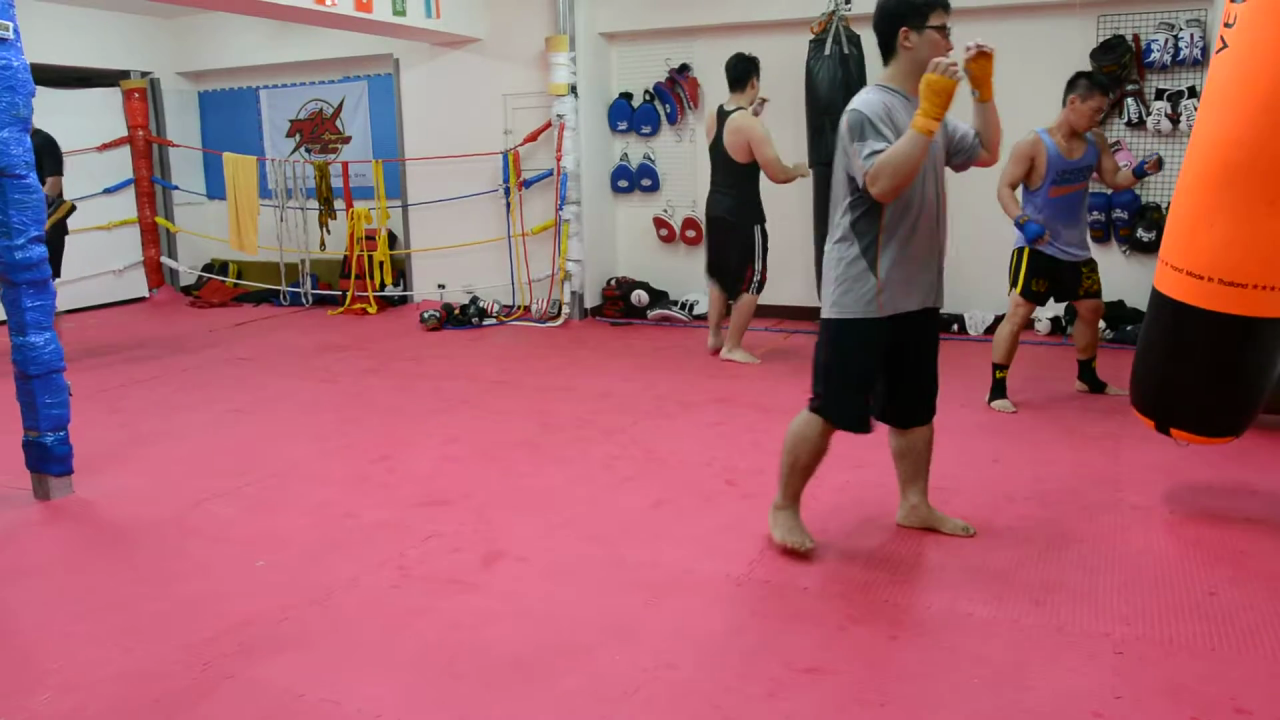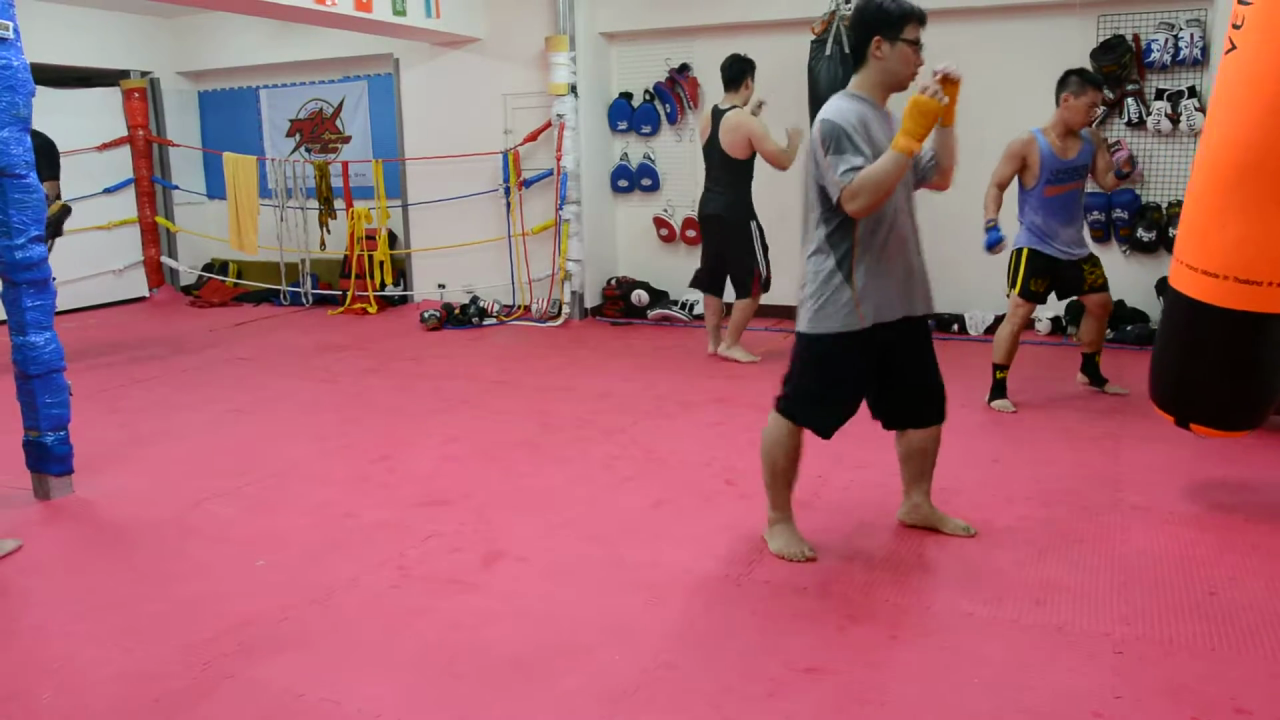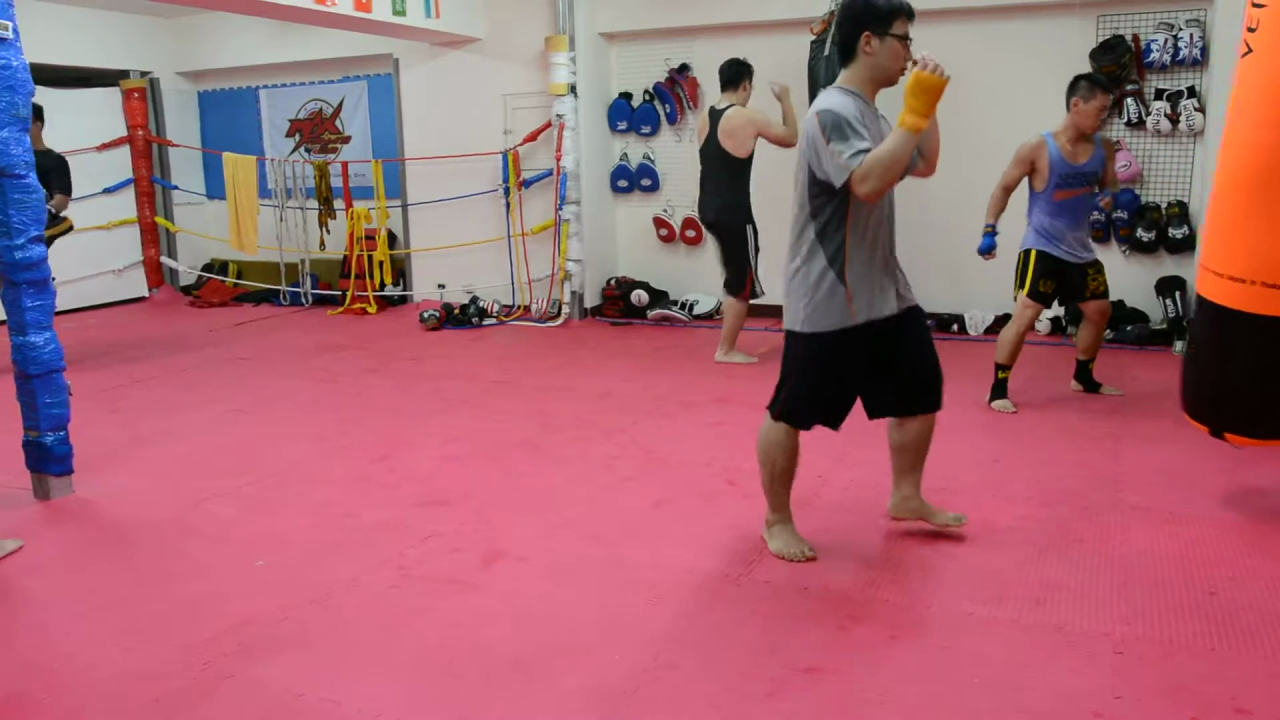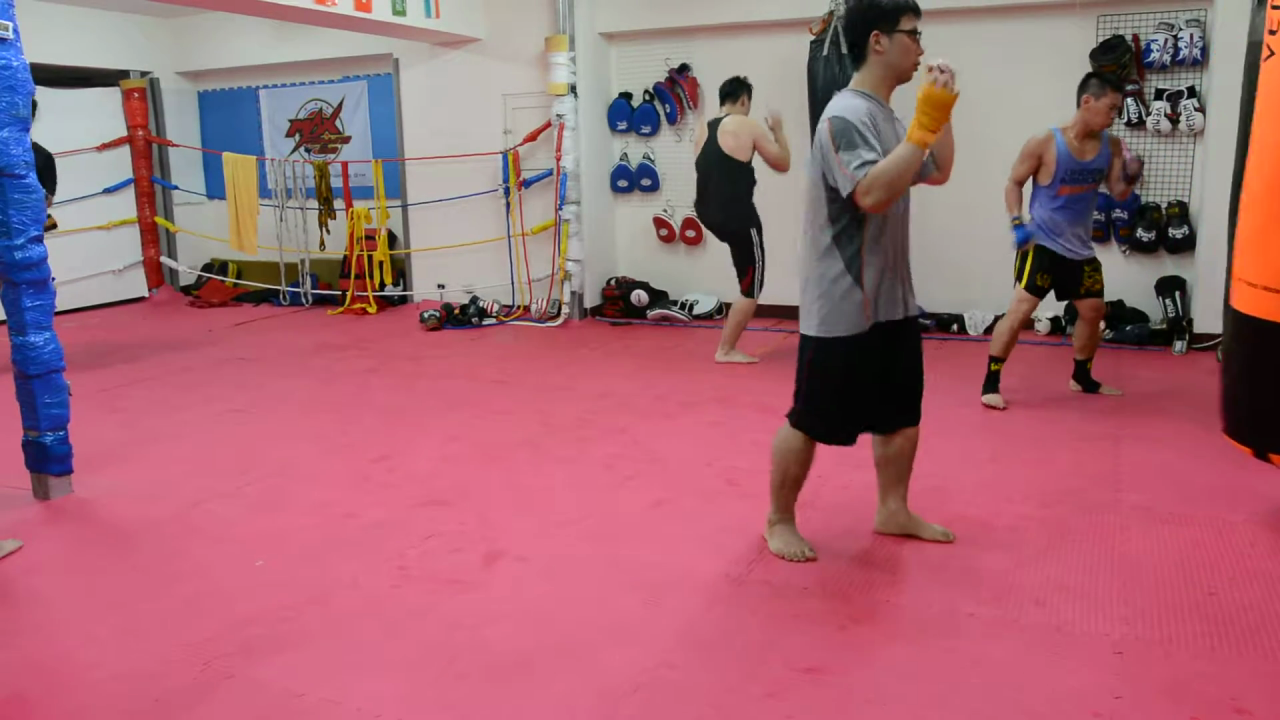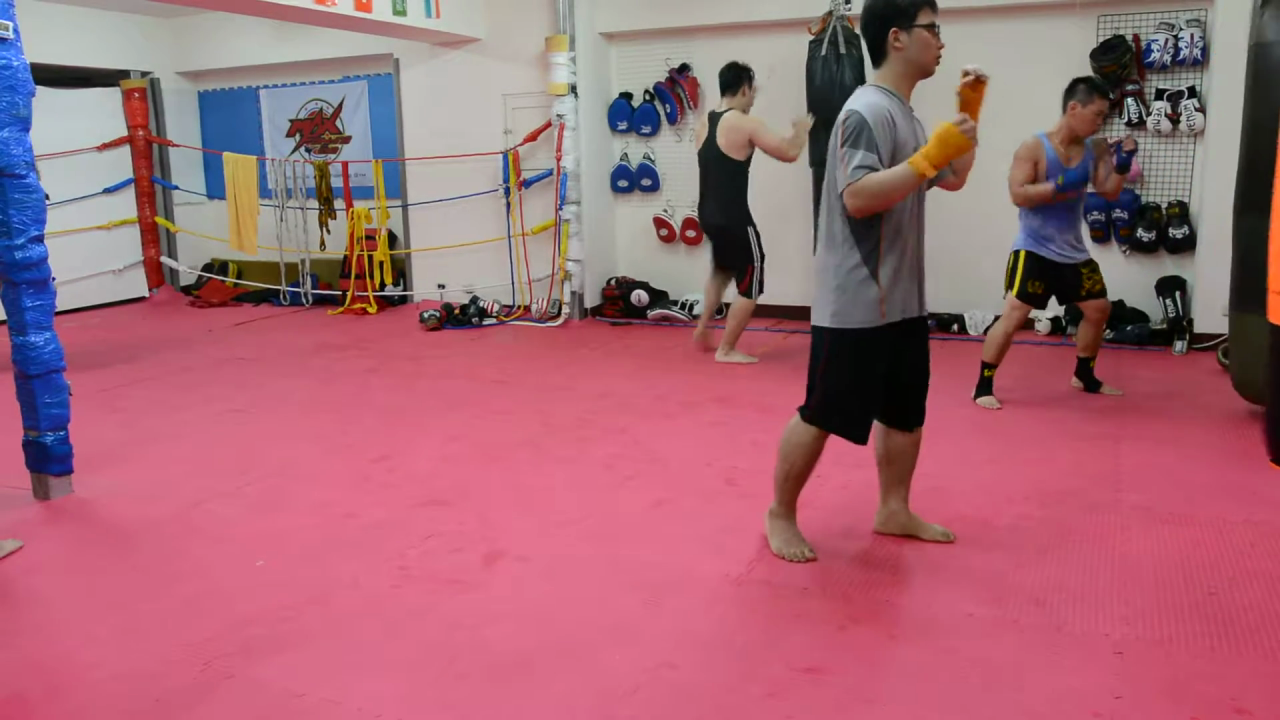
dt=0.2s
person 1, frame 1
left shoulder: (925, 109)
right shoulder: (867, 109)
left elbow: (986, 153)
right elbow: (883, 184)
left wrist: (983, 88)
right wrist: (929, 114)
left hip: (915, 293)
right hip: (862, 296)
left knee: (915, 408)
right knee: (831, 408)
left ankle: (915, 505)
right ankle: (784, 508)
person 1, frame 2
left shoulder: (888, 120)
right shoulder: (838, 120)
left elbow: (938, 178)
right elbow: (858, 200)
left wrist: (944, 116)
right wrist: (910, 135)
left hip: (900, 301)
right hip: (839, 304)
left knee: (924, 407)
right knee: (796, 412)
left ankle: (917, 503)
right ankle: (778, 519)
person 1, frame 3
left shoulder: (871, 114)
right shoulder: (832, 112)
left elbow: (923, 165)
right elbow: (868, 183)
left wrist: (929, 107)
right wrist: (915, 113)
left hip: (884, 292)
right hip: (827, 301)
left knee: (920, 393)
right knee: (791, 411)
left ankle: (907, 498)
right ankle: (778, 520)
person 1, frame 4
left shoulder: (885, 115)
right shoulder: (846, 117)
left elbow: (937, 173)
right elbow: (869, 194)
left wrist: (942, 112)
right wrist: (923, 125)
left hip: (892, 300)
right hip: (842, 307)
left knee: (900, 412)
right knee: (811, 420)
left ankle: (893, 511)
right ankle: (779, 520)
person 1, frame 5
left shoulder: (906, 114)
right shoulder: (865, 111)
left elbow: (951, 179)
right elbow: (857, 197)
left wrist: (966, 114)
right wrist: (931, 155)
left hip: (902, 299)
right hip: (854, 302)
left knee: (905, 412)
right knee: (822, 413)
left ankle: (894, 511)
right ankle: (780, 515)
person 2, frame 1
left shoulder: (1095, 142)
right shoulder: (1033, 145)
left elbow: (1115, 180)
right elbow: (1005, 187)
left wrist: (1142, 170)
right wrist: (1023, 223)
left hip: (1076, 250)
right hip: (1037, 248)
left knee: (1091, 310)
right knee: (1018, 314)
left ankle: (1087, 378)
right ankle: (997, 390)
person 2, frame 2
left shoulder: (1092, 141)
right shoulder: (1026, 145)
left elbow: (1106, 182)
right elbow: (996, 186)
left wrist: (1120, 174)
right wrist: (992, 225)
left hip: (1075, 247)
right hip: (1035, 246)
left knee: (1101, 304)
right knee: (1018, 314)
left ankle: (1090, 372)
right ankle: (997, 390)
person 2, frame 3
left shoulder: (1104, 148)
right shoulder: (1036, 148)
left elbow: (1109, 188)
right elbow: (1004, 188)
left wrist: (1108, 199)
right wrist: (990, 231)
left hip: (1080, 251)
right hip: (1041, 248)
left knee: (1099, 311)
right knee: (1024, 317)
left ankle: (1083, 377)
right ankle: (998, 390)
person 2, frame 4
left shoulder: (1111, 145)
right shoulder: (1043, 143)
left elbow: (1119, 193)
right elbow: (1014, 183)
left wrist: (1131, 176)
right wrist: (1018, 224)
left hip: (1079, 247)
right hip: (1042, 243)
left knee: (1093, 310)
right knee: (1020, 309)
left ankle: (1082, 377)
right ankle: (990, 384)
person 2, frame 5
left shoulder: (1096, 148)
right shoulder: (1032, 148)
left elbow: (1109, 194)
right elbow: (1018, 195)
left wrist: (1123, 164)
right wrist: (1062, 183)
left hip: (1073, 252)
right hip: (1034, 250)
left knee: (1099, 310)
right knee: (1013, 316)
left ankle: (1084, 376)
right ankle: (984, 386)
person 3, frame 1
left shoulder: (714, 117)
right shoulder: (751, 126)
right elbow: (777, 174)
right wrist: (799, 171)
left hip: (716, 208)
right hip: (742, 214)
left knee: (720, 273)
right knee: (750, 282)
left ankle: (715, 336)
right ankle: (732, 346)
person 3, frame 2
left shoulder: (709, 117)
right shoulder: (748, 125)
right elbow: (782, 162)
right wrist: (795, 142)
left hip: (709, 208)
right hip: (736, 213)
left knee: (713, 277)
right knee: (754, 281)
left ankle: (714, 341)
right ankle: (730, 344)
person 3, frame 3
left shoulder: (704, 119)
right shoulder: (749, 118)
right elbow: (790, 138)
right wrist: (785, 100)
left hip: (708, 209)
right hip: (733, 214)
left knee: (735, 273)
right knee: (744, 285)
right ankle: (726, 350)
person 3, frame 4
left shoulder: (701, 131)
right shoulder: (747, 126)
right elbow: (783, 164)
right wrist: (778, 131)
left hip: (706, 215)
right hip: (737, 217)
right knee: (750, 286)
right ankle: (726, 350)
person 3, frame 5
left shoulder: (705, 122)
right shoulder: (743, 123)
right elbow: (789, 154)
right wrist: (802, 129)
left hip: (709, 213)
right hip: (733, 217)
left knee: (723, 266)
right knee: (751, 285)
left ankle: (703, 329)
right ankle: (727, 349)
